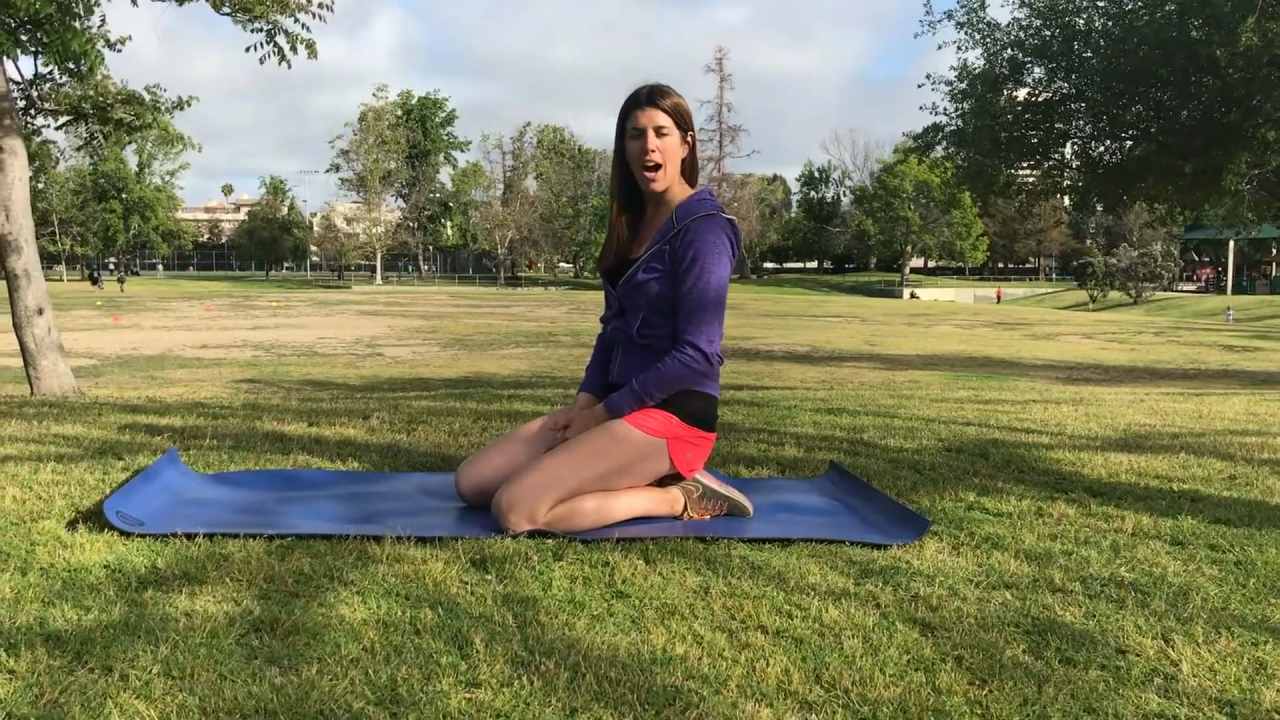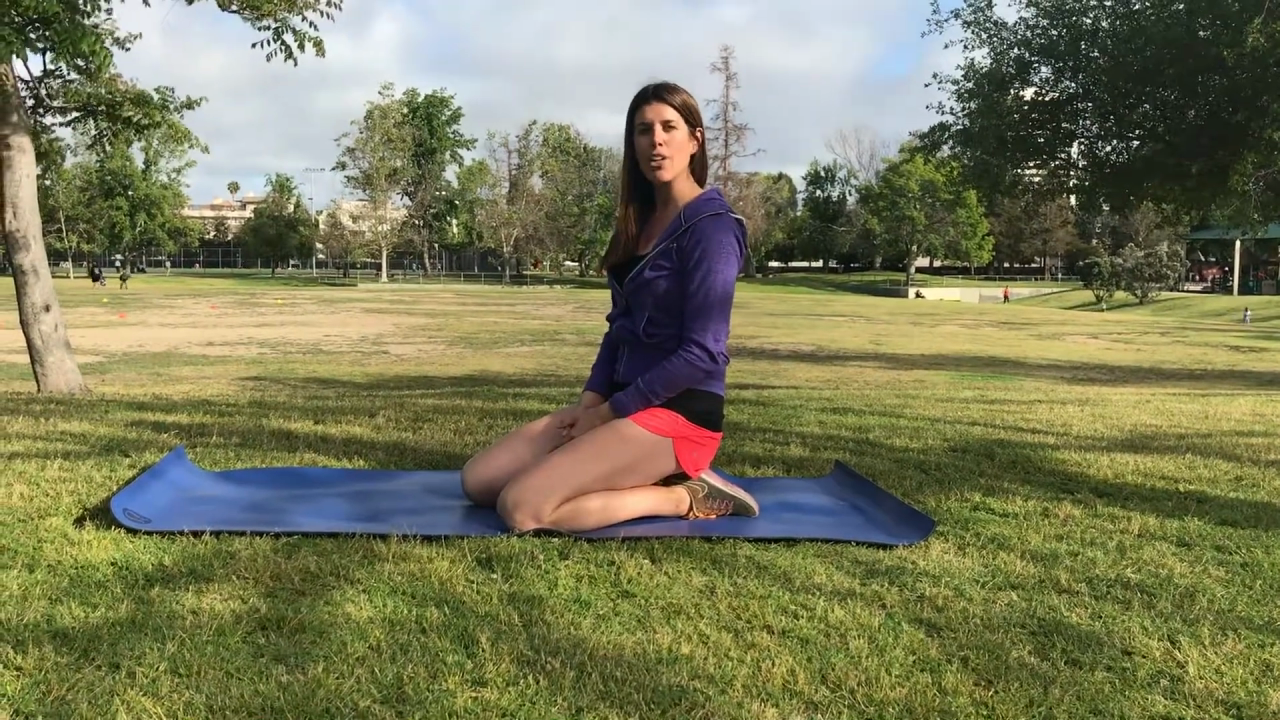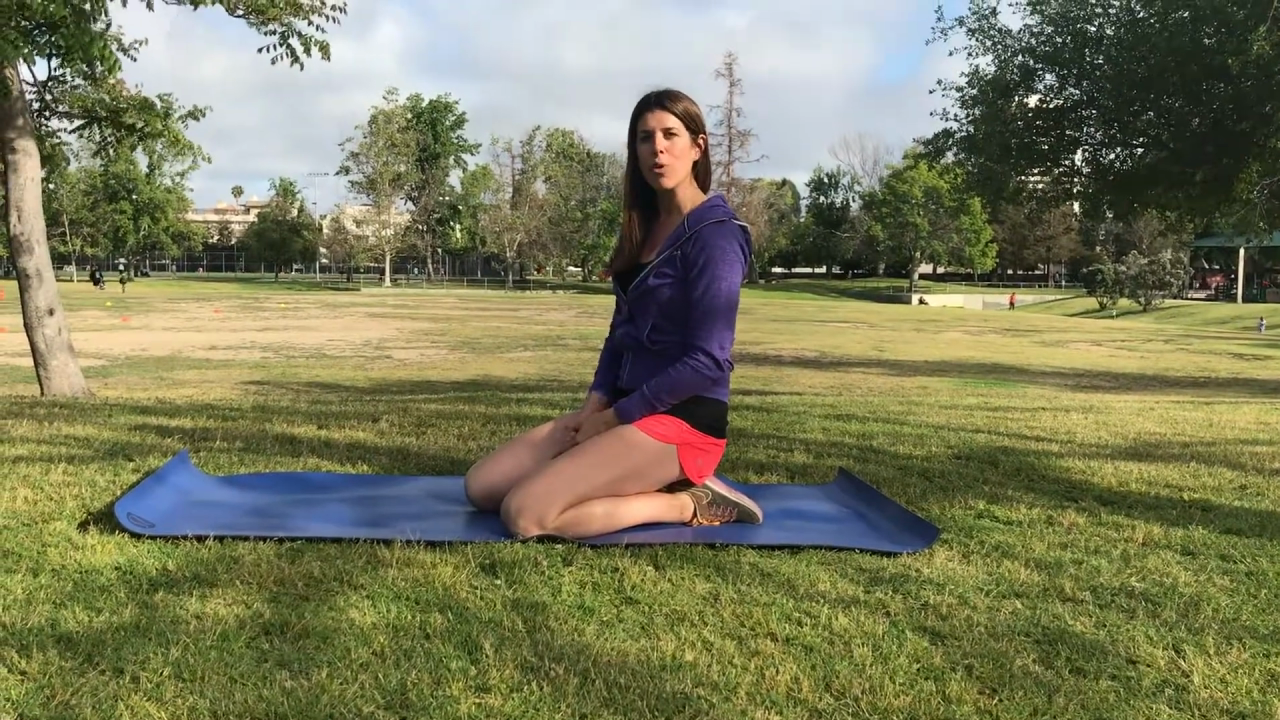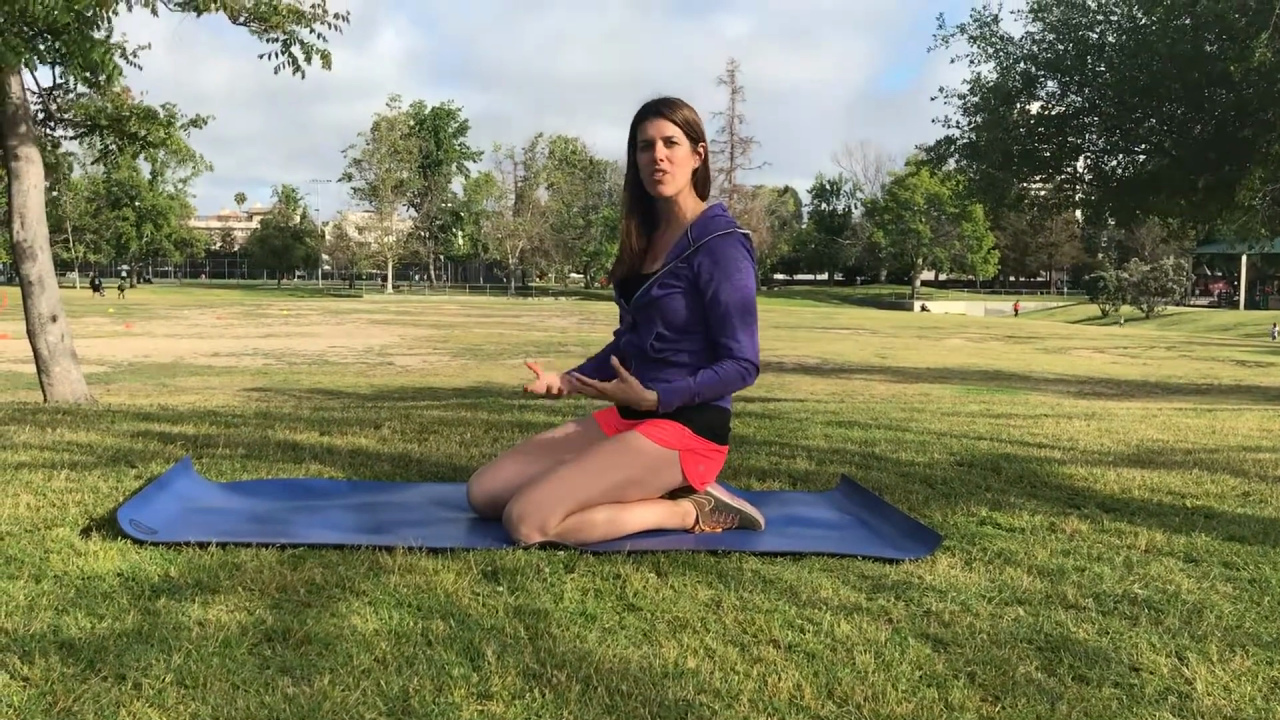
dt=0.5s
person 1, frame 1
left shoulder: (703, 228)
right shoulder: (632, 222)
left elbow: (696, 354)
left wrist: (604, 412)
right wrist: (585, 401)
left hip: (673, 413)
right hip: (618, 401)
left knee: (515, 509)
right knee: (472, 481)
left ankle: (677, 498)
right ankle: (654, 479)
person 1, frame 2
left shoulder: (711, 227)
right shoulder: (639, 220)
left elbow: (702, 352)
left wrist: (609, 412)
right wrist: (590, 400)
left hip: (679, 413)
right hip: (624, 400)
left knee: (521, 508)
right knee: (478, 479)
left ankle: (684, 496)
right ankle: (657, 478)
person 1, frame 3
left shoulder: (715, 234)
right shoulder: (644, 227)
left elbow: (709, 360)
left wrist: (613, 415)
right wrist: (595, 405)
left hip: (684, 420)
right hip: (629, 408)
left knee: (524, 513)
right knee: (481, 485)
left ankle: (688, 504)
right ankle: (661, 485)
person 1, frame 4
left shoulder: (719, 244)
right shoulder: (644, 236)
left elbow: (741, 365)
left wrist: (652, 399)
right wrist: (570, 381)
left hip: (687, 428)
right hip: (628, 416)
left knee: (526, 520)
right knee: (484, 491)
left ankle: (689, 510)
right ankle: (663, 491)
